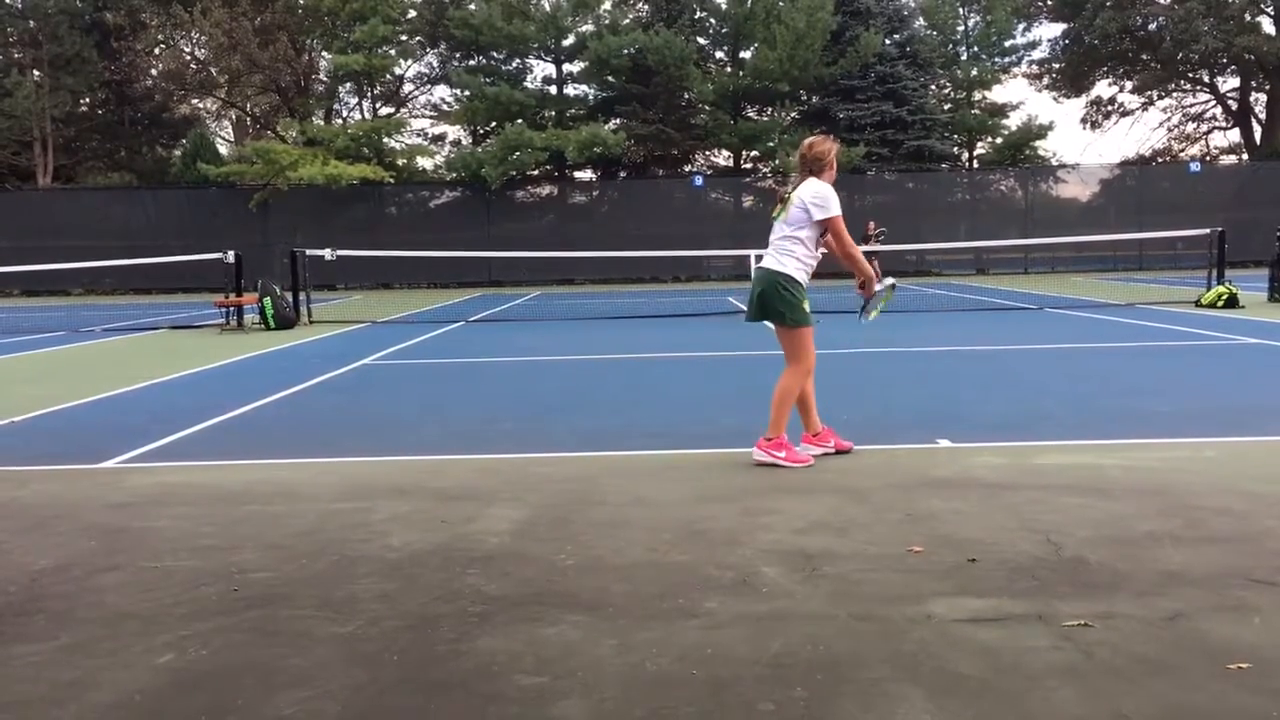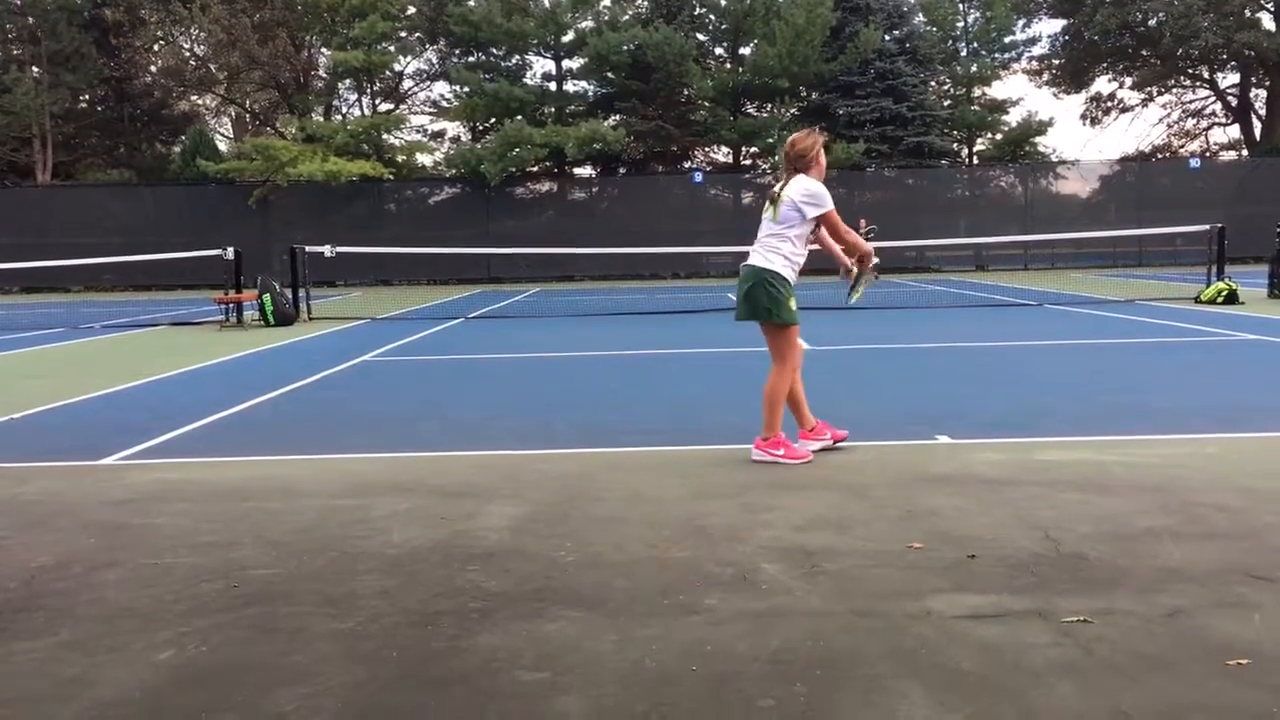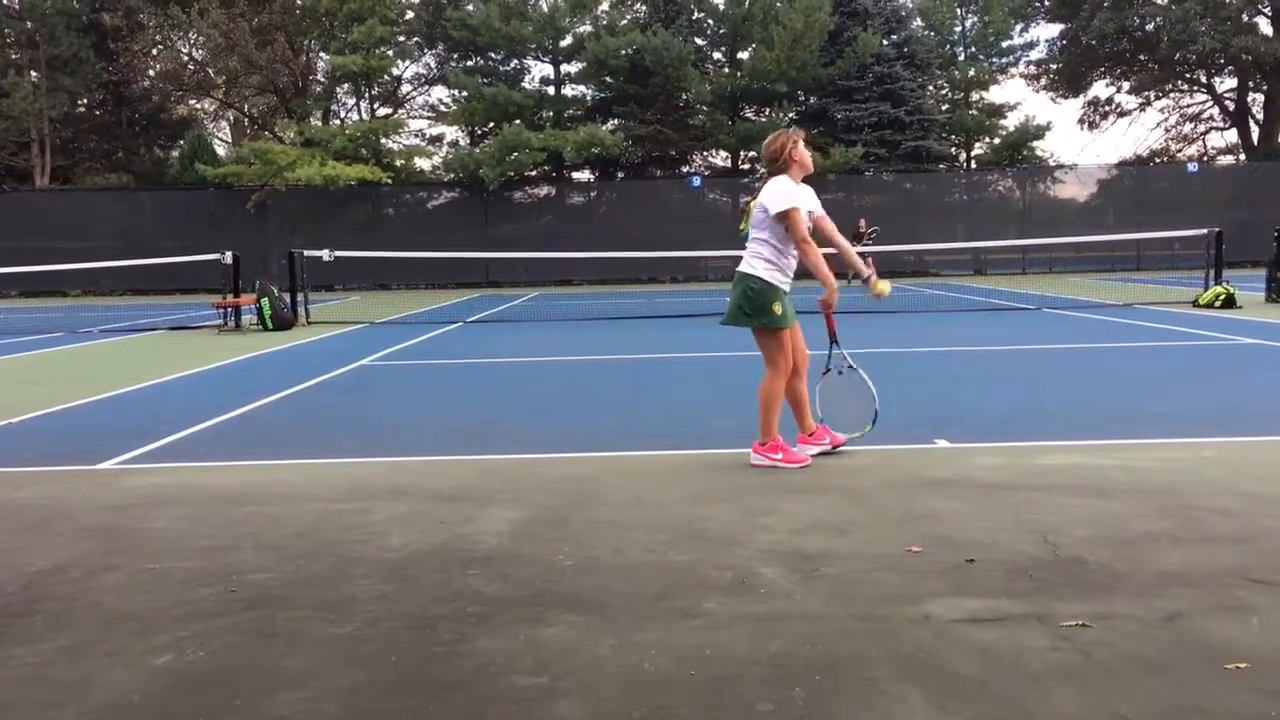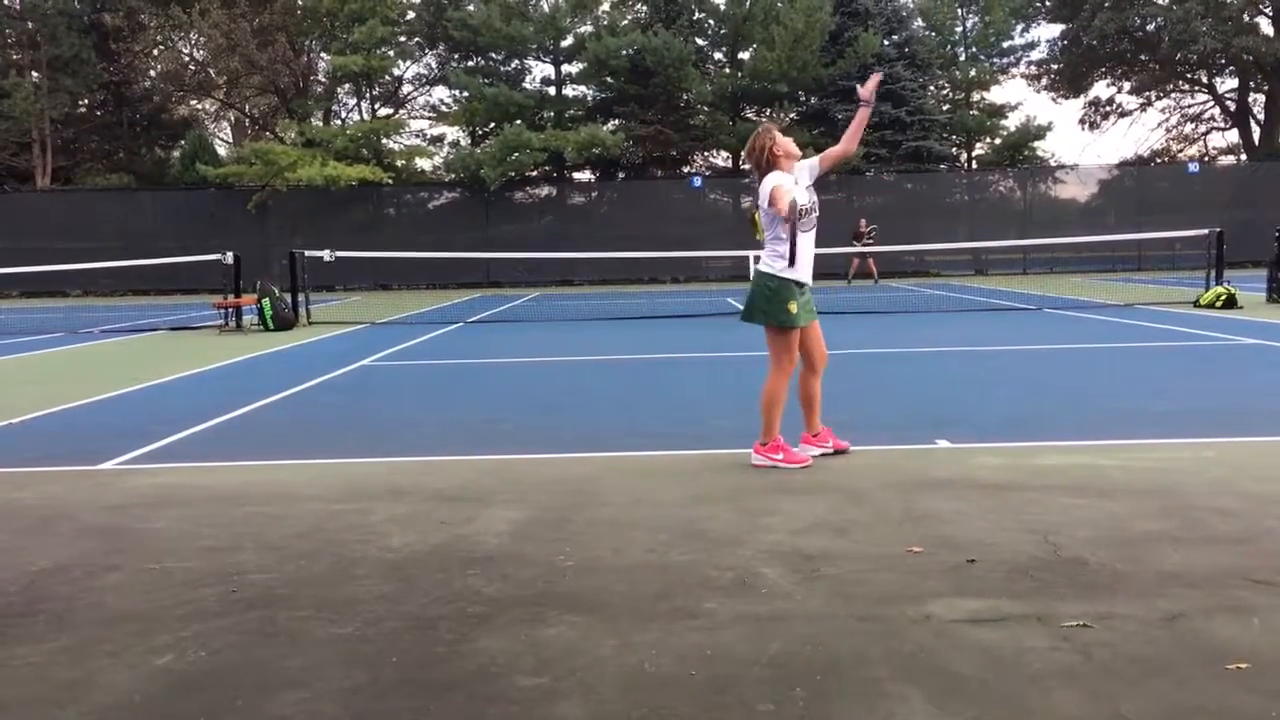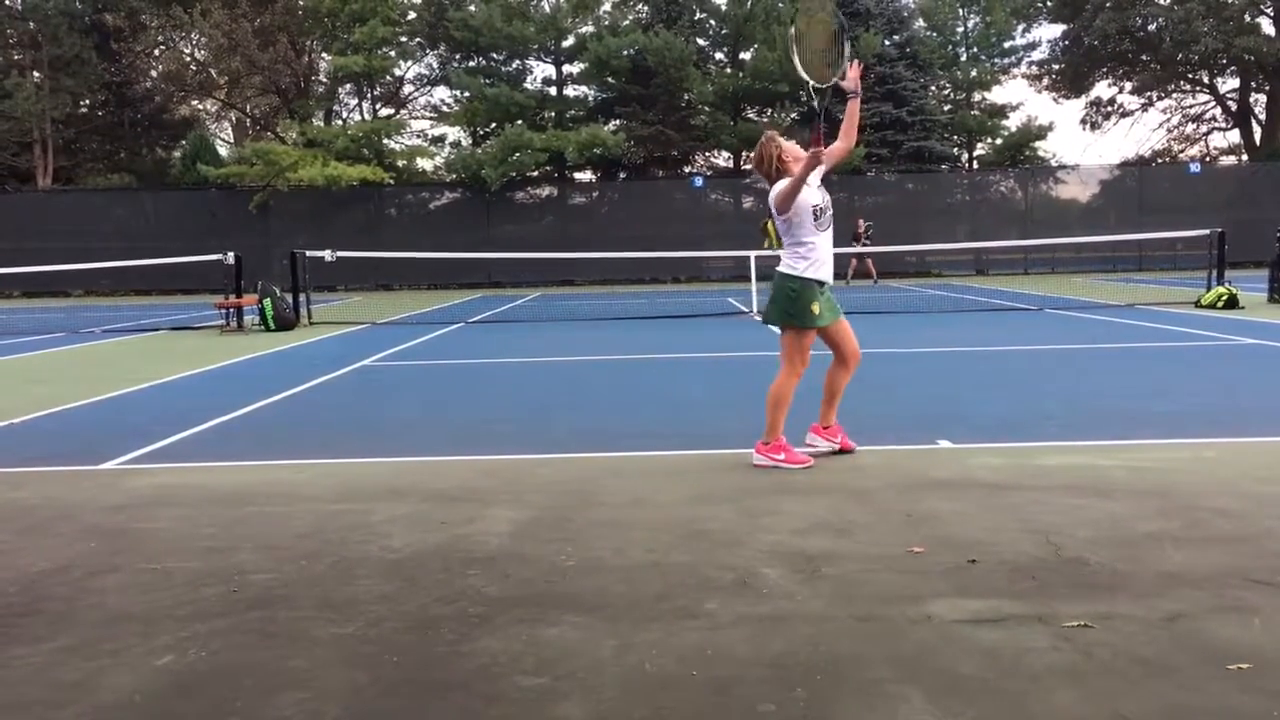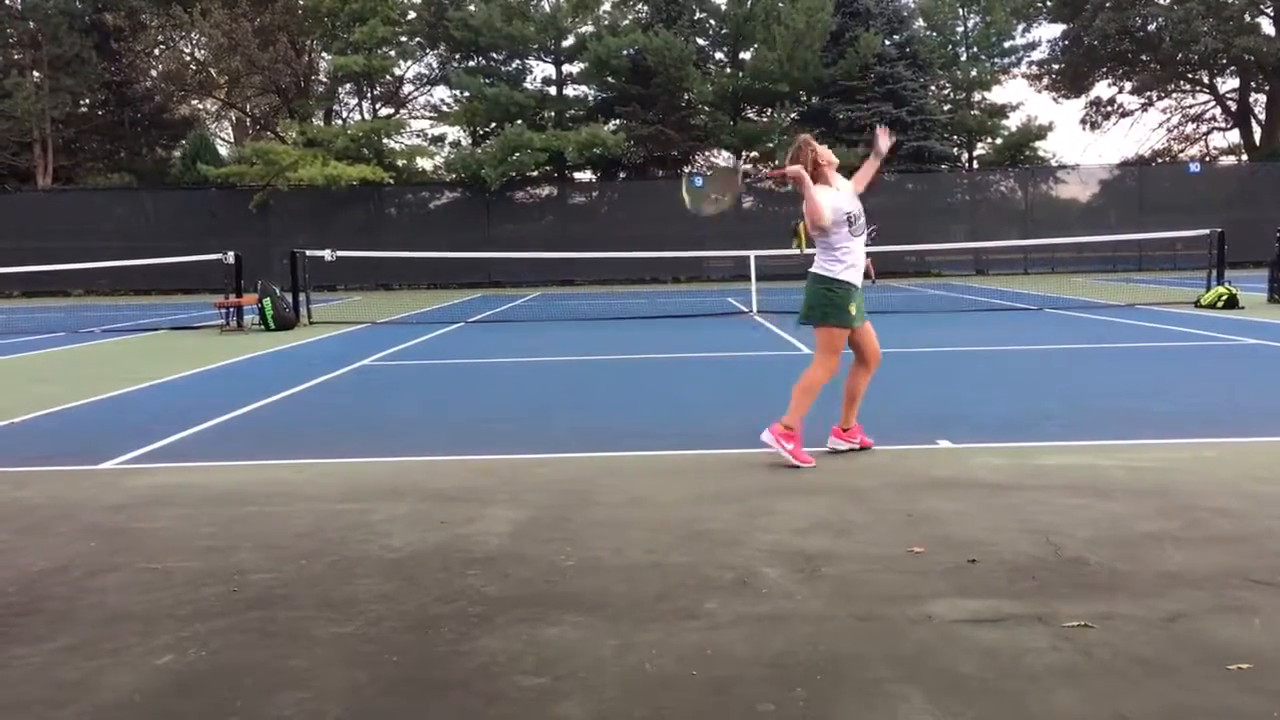
dt=0.3s
person 1, frame 1
left shoulder: (801, 191)
right shoulder: (821, 191)
left elbow: (828, 241)
right elbow: (845, 244)
left wrist: (857, 269)
right wrist: (869, 276)
left hip: (774, 278)
right hip: (783, 281)
left knee: (803, 363)
right knee: (800, 365)
left ankle: (815, 435)
right ankle: (771, 442)
person 1, frame 2
left shoulder: (790, 188)
right shoulder: (811, 188)
left elbow: (819, 234)
right elbow: (842, 233)
left wrist: (844, 260)
right wrist: (866, 251)
left hip: (762, 276)
right hip: (770, 278)
left knee: (791, 361)
right knee: (785, 363)
left ankle: (810, 430)
right ankle: (769, 441)
person 1, frame 3
left shoulder: (803, 194)
right shoulder: (781, 189)
left elbow: (833, 235)
right elbow: (803, 243)
left wrist: (864, 271)
right wrist: (828, 281)
left hip: (774, 287)
right hip: (760, 285)
left knee: (797, 363)
right knee: (782, 366)
left ankle: (811, 434)
right ankle: (768, 445)
person 1, frame 4
left shoulder: (802, 172)
right shoulder: (776, 181)
left elbow: (845, 146)
right elbow: (780, 203)
left wrist: (865, 105)
right wrist: (786, 213)
left hip: (798, 284)
right hip: (778, 283)
left knee: (816, 360)
right knee: (784, 366)
left ankle: (814, 435)
right ankle: (767, 446)
person 1, frame 5
left shoulder: (812, 173)
right shoulder: (786, 188)
left elbow: (846, 142)
right elbow: (781, 206)
left wrist: (853, 94)
right wrist: (801, 175)
left hip: (818, 285)
right hip: (798, 285)
left knee: (849, 354)
right knee: (794, 367)
left ankle: (825, 428)
right ankle: (769, 446)
person 1, frame 6
left shoulder: (841, 188)
right shoulder: (822, 196)
left elbow: (860, 181)
right elbow: (816, 221)
left wrist: (878, 152)
right wrist: (806, 182)
left hip: (847, 286)
right hip: (833, 286)
left knee: (869, 357)
right knee: (824, 364)
left ankle: (845, 430)
right ankle: (784, 430)
